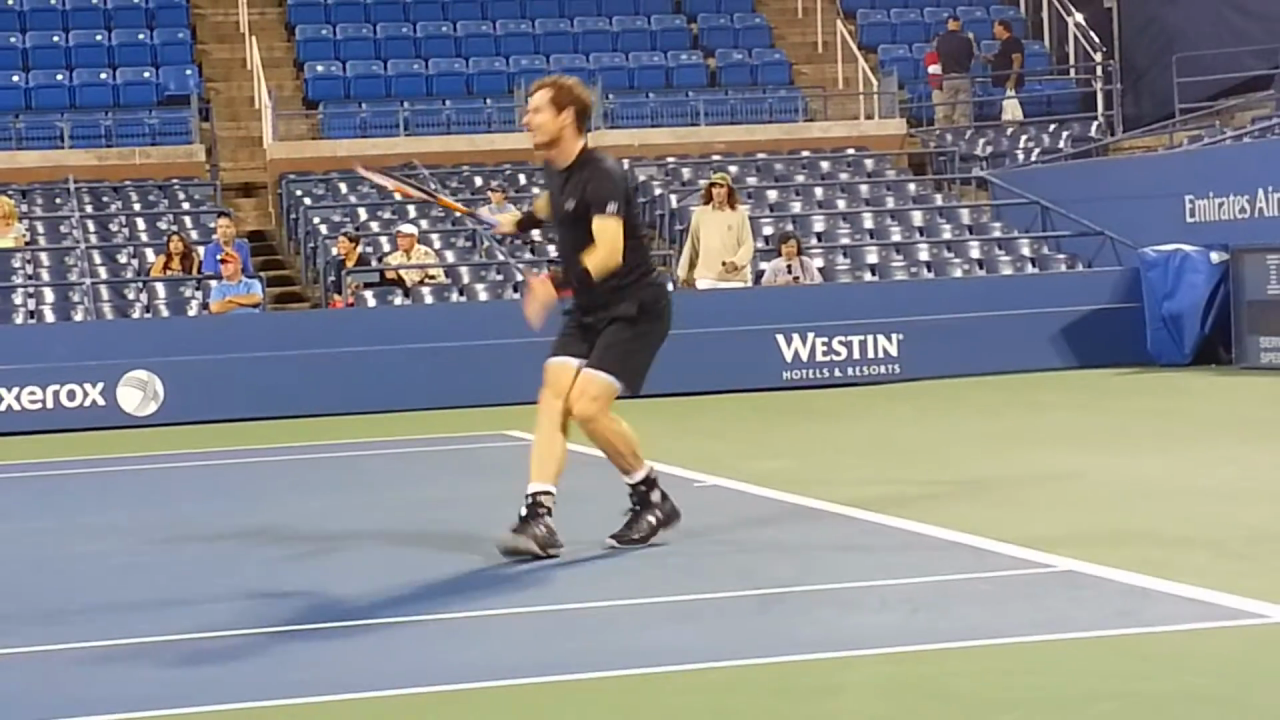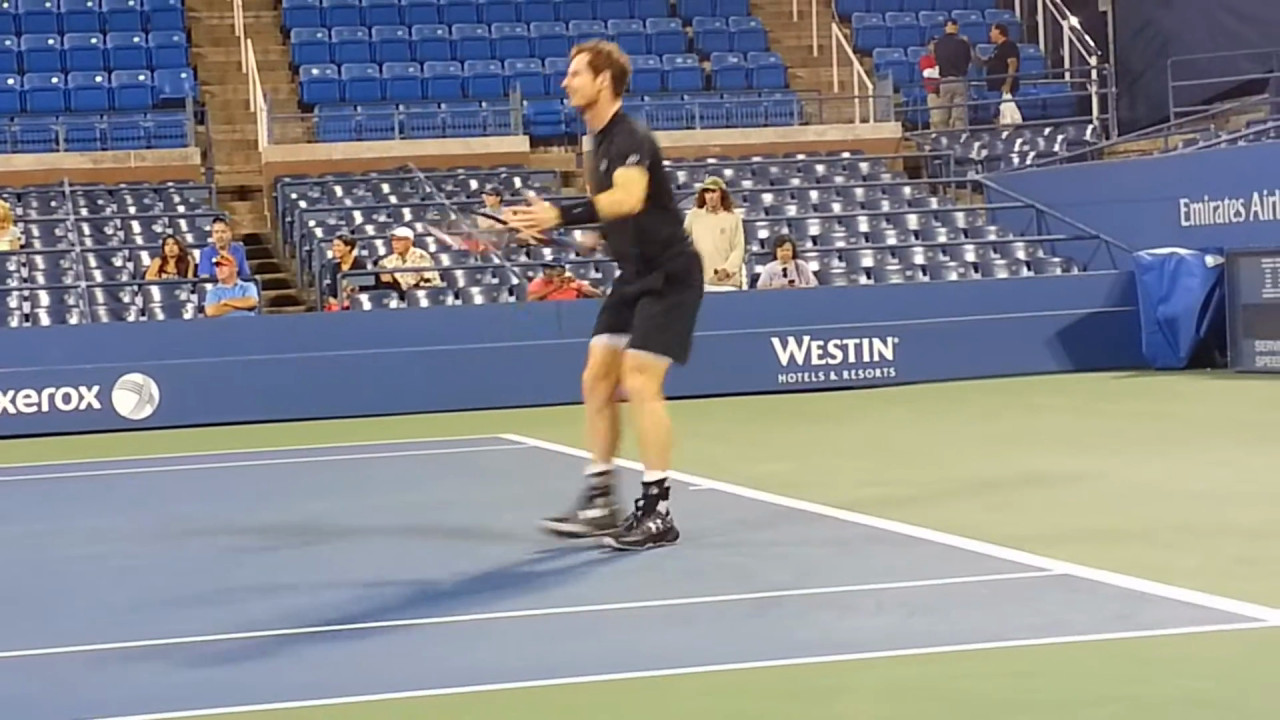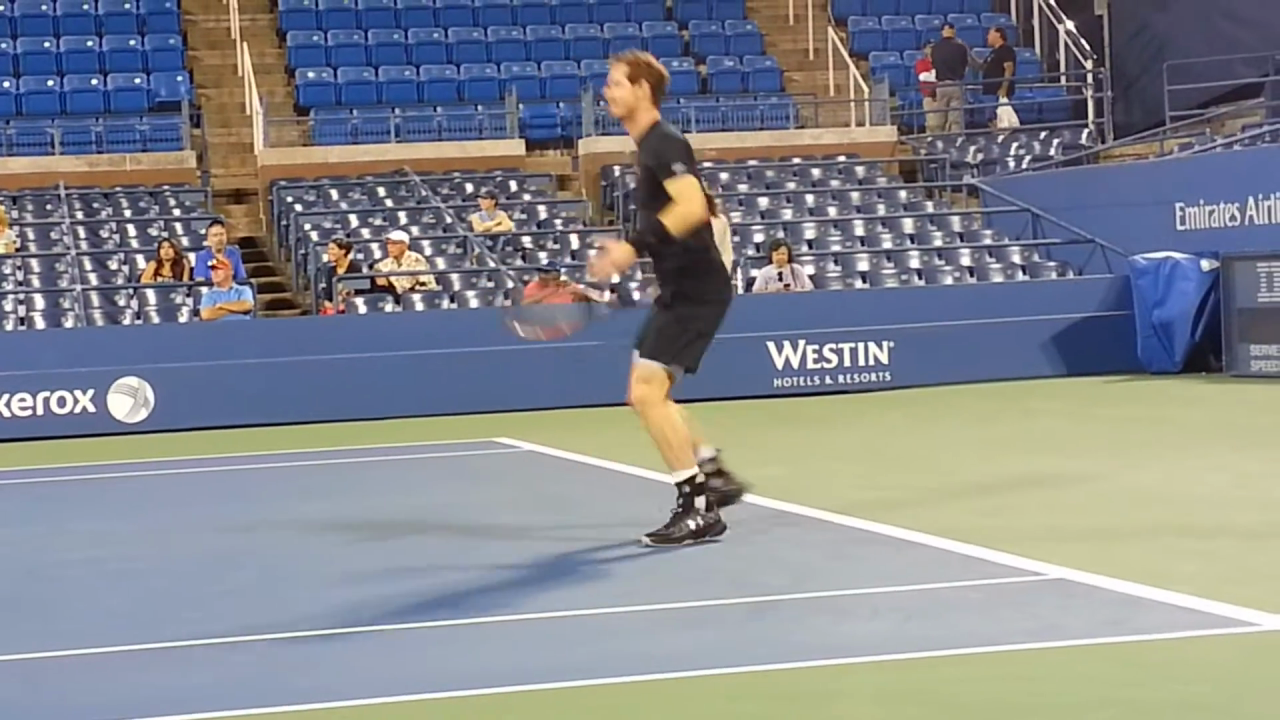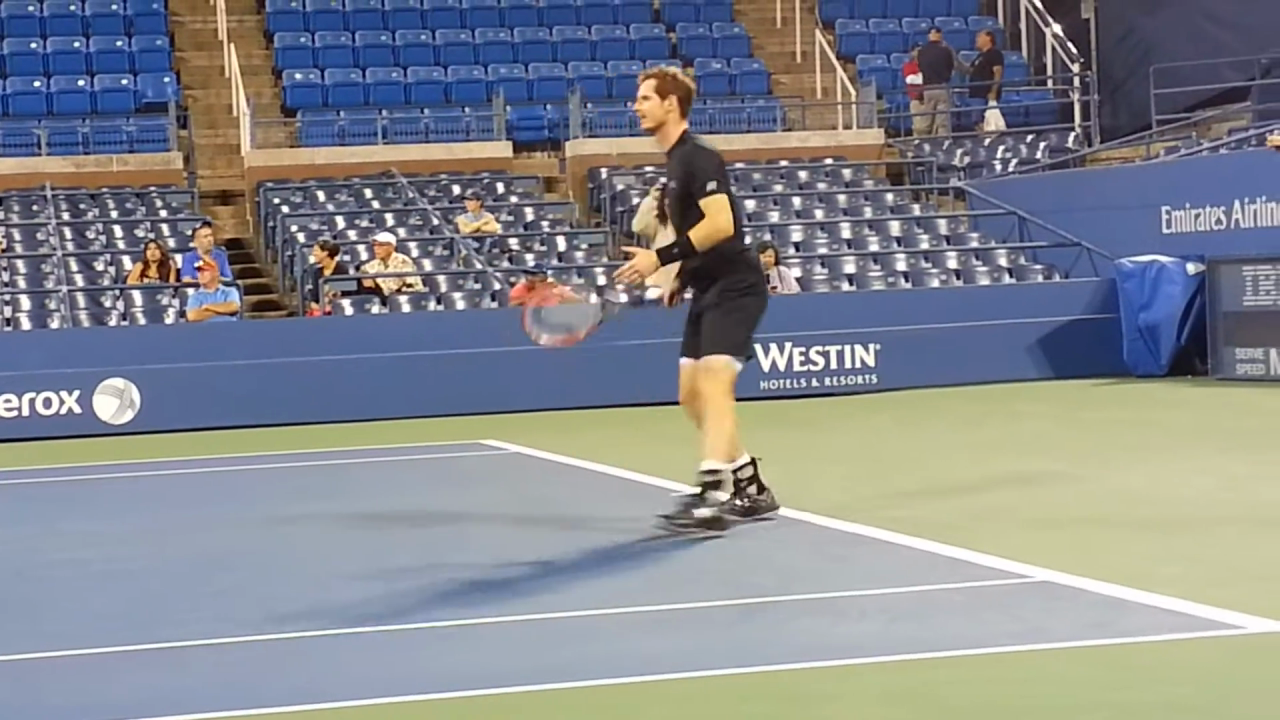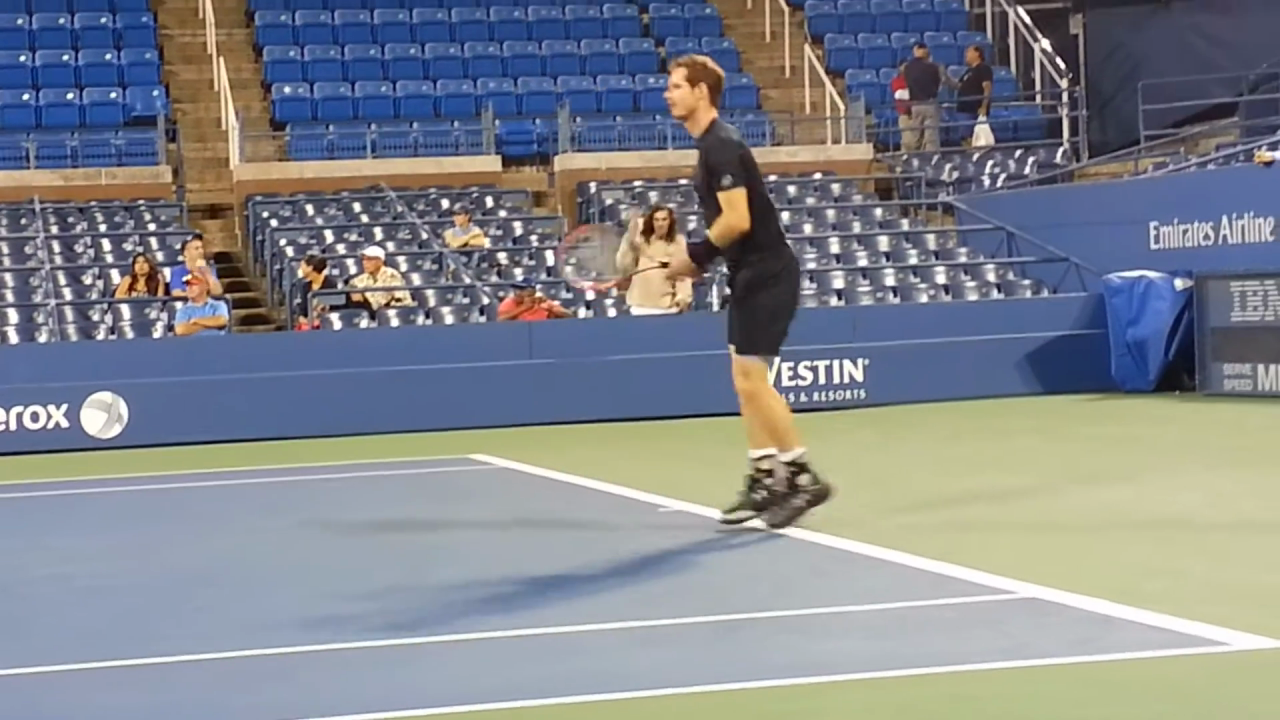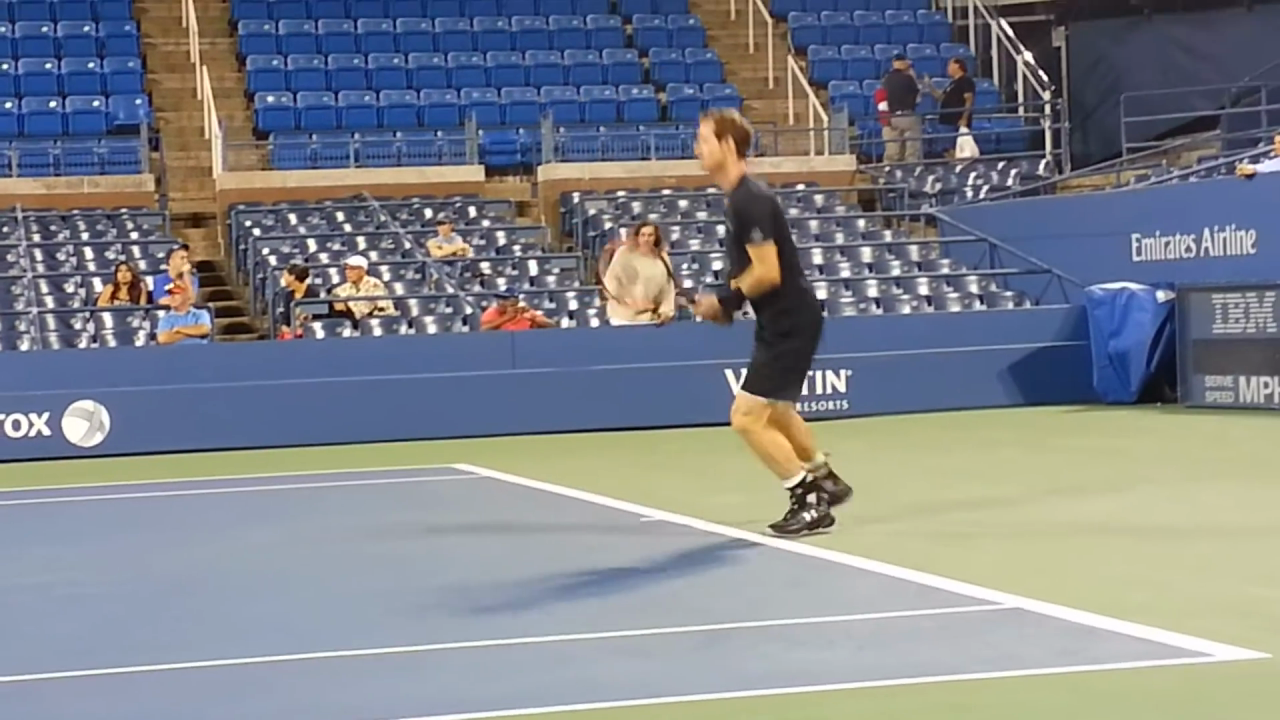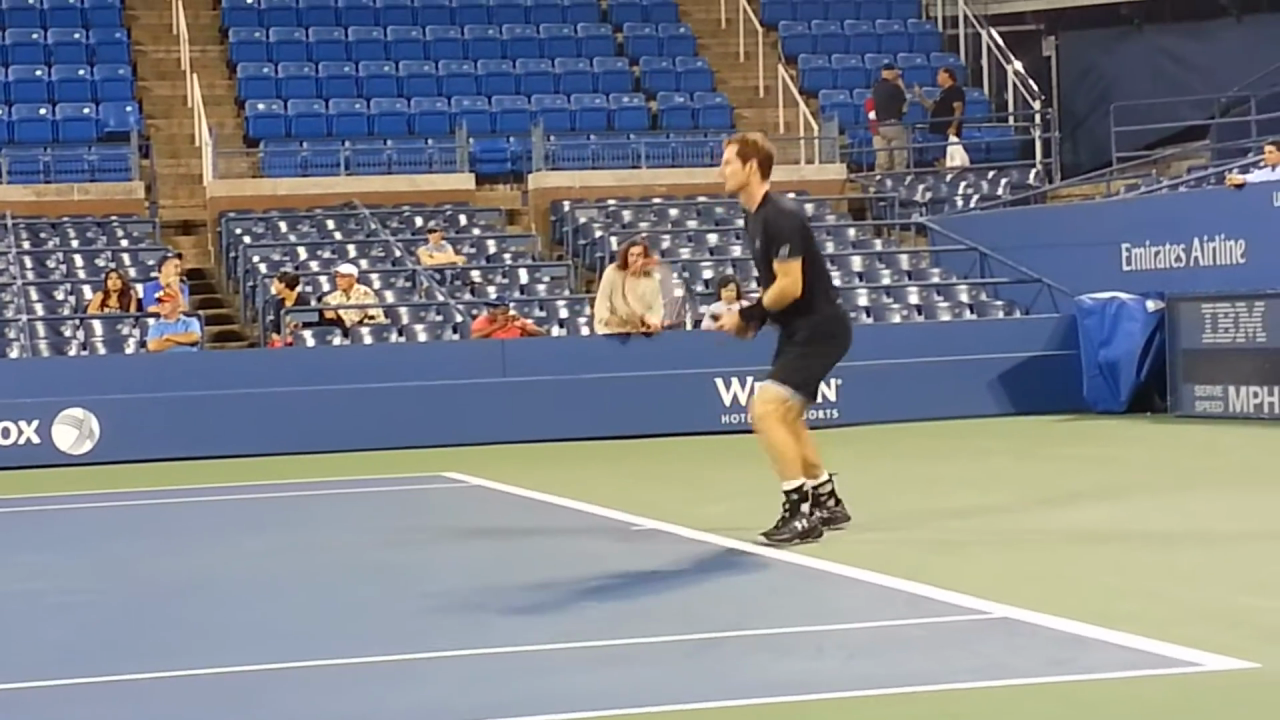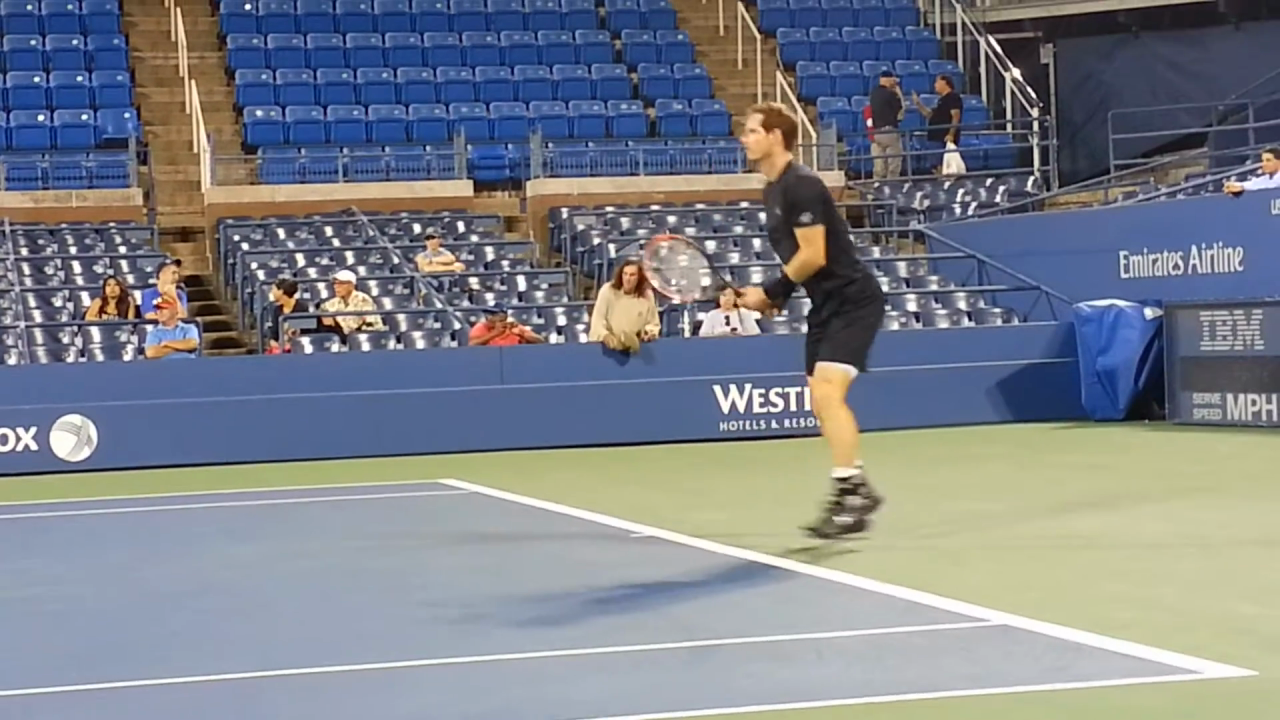
dt=0.2s
person 1, frame 1
left shoulder: (601, 174)
right shoulder: (555, 169)
left elbow: (610, 250)
left wrist: (557, 285)
right wrist: (522, 221)
left hip: (636, 307)
right hip: (591, 308)
left knee: (587, 406)
right knee: (552, 402)
left ankle: (652, 500)
right ankle: (538, 517)
person 1, frame 2
left shoulder: (630, 134)
right shoulder: (601, 137)
left elbow: (628, 198)
left wrist: (560, 215)
left hip: (670, 277)
right hip: (633, 278)
left knee: (640, 385)
right knee: (597, 381)
left ankle: (657, 509)
right ankle: (598, 501)
person 1, frame 3
left shoulder: (664, 143)
right shoulder: (650, 146)
left elbow: (693, 209)
left wrist: (635, 246)
left hip: (698, 287)
right hip: (680, 286)
left knee: (646, 392)
right knee: (648, 393)
left ankle: (695, 507)
right ankle: (715, 478)
person 1, frame 4
left shoulder: (697, 155)
right shoulder: (677, 159)
left elbow: (722, 224)
left wrist: (661, 257)
right wrist: (681, 280)
left hip: (736, 287)
right hip: (712, 288)
left knee: (713, 386)
right knee: (692, 393)
left ankle: (709, 497)
right ankle: (750, 487)
person 1, frame 5
left shoulder: (722, 145)
right shoulder: (711, 144)
left elbow: (737, 221)
left wrist: (693, 255)
right wrist: (703, 257)
left hip: (767, 274)
right hip: (749, 274)
left knee: (751, 380)
right knee: (745, 381)
left ankle: (802, 479)
right ankle: (764, 484)
person 1, frame 6
left shoulder: (751, 200)
right shoulder: (739, 197)
left elbow: (769, 274)
left wrist: (725, 301)
right wrist: (728, 299)
left hip: (791, 322)
right hip: (781, 321)
left knee: (747, 417)
right knee: (774, 411)
left ankle: (811, 499)
right ankle: (823, 480)
person 1, frame 7
left shoulder: (779, 216)
right shoulder: (756, 216)
left elbow: (790, 286)
left wrist: (745, 315)
right wrist: (753, 317)
left hip: (821, 330)
right hip: (801, 330)
left knee: (766, 411)
right knee: (786, 421)
left ankle: (801, 509)
right ankle: (826, 501)
person 1, frame 8
left shoulder: (802, 184)
right shoulder: (773, 190)
left elbow: (814, 256)
left wrist: (771, 291)
right wrist: (775, 294)
left hip: (852, 300)
right hip: (827, 304)
left knee: (827, 394)
right knee: (827, 399)
left ankle: (852, 495)
right ankle: (854, 493)
